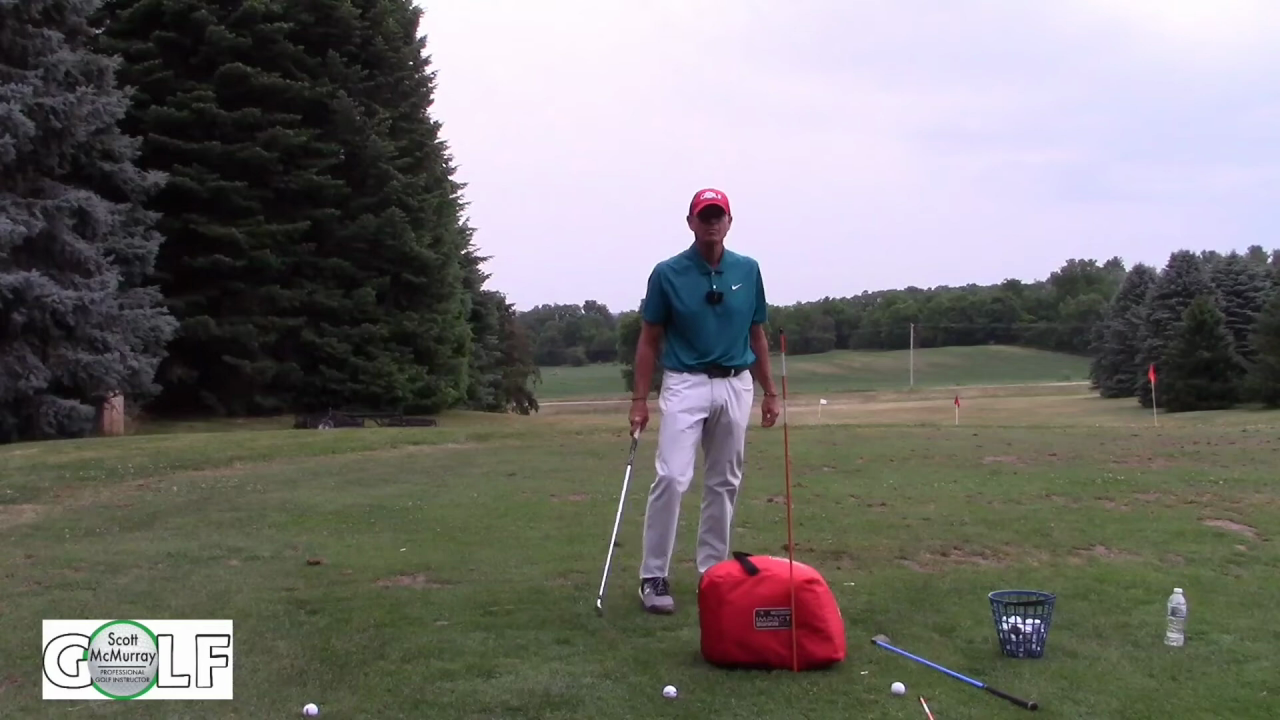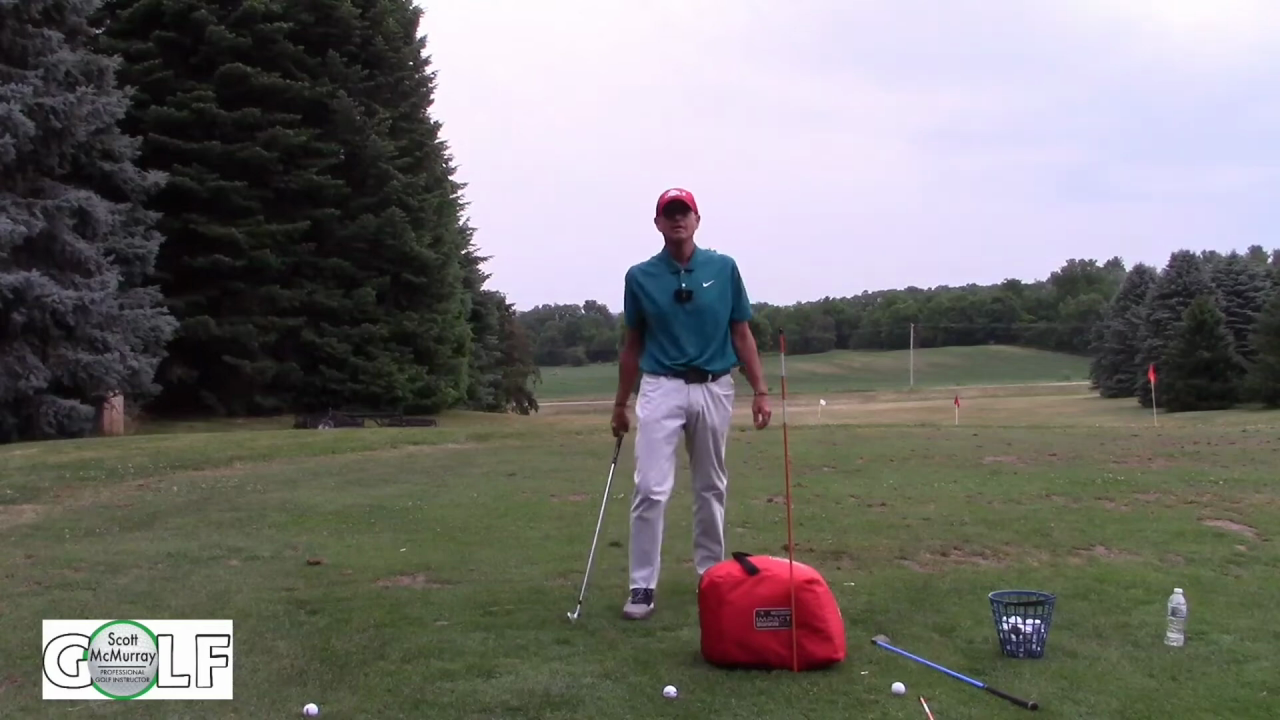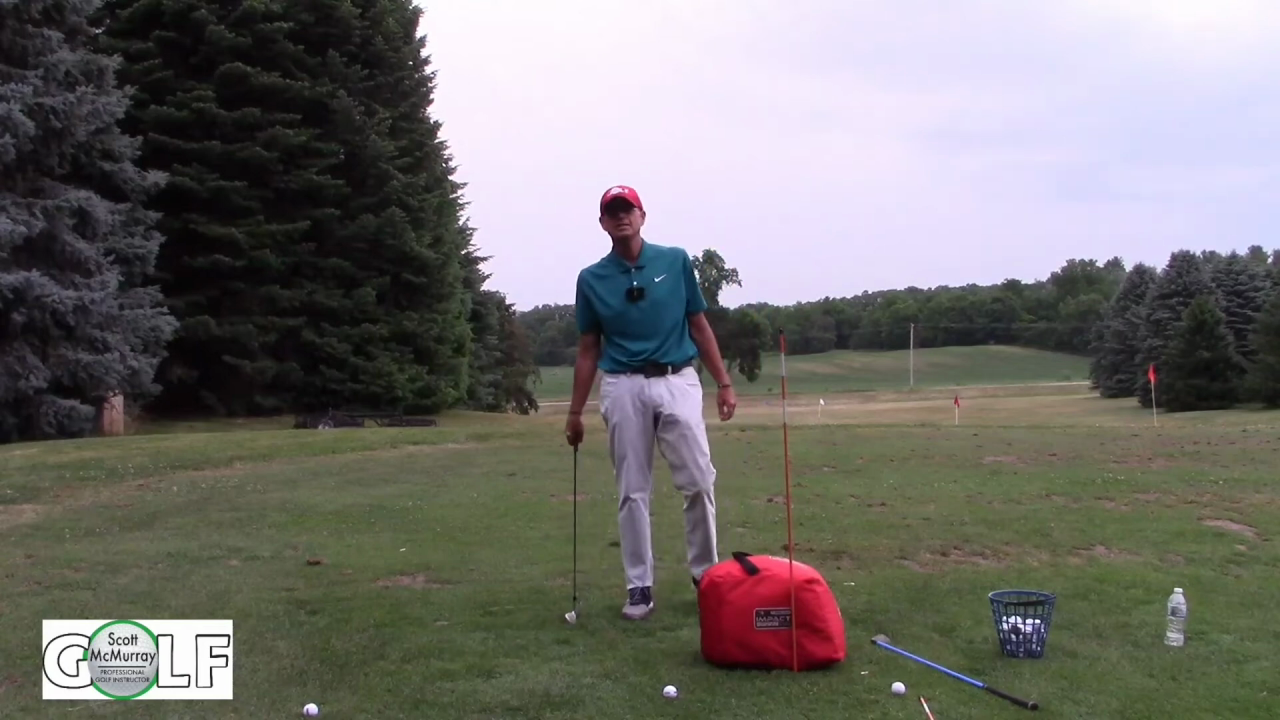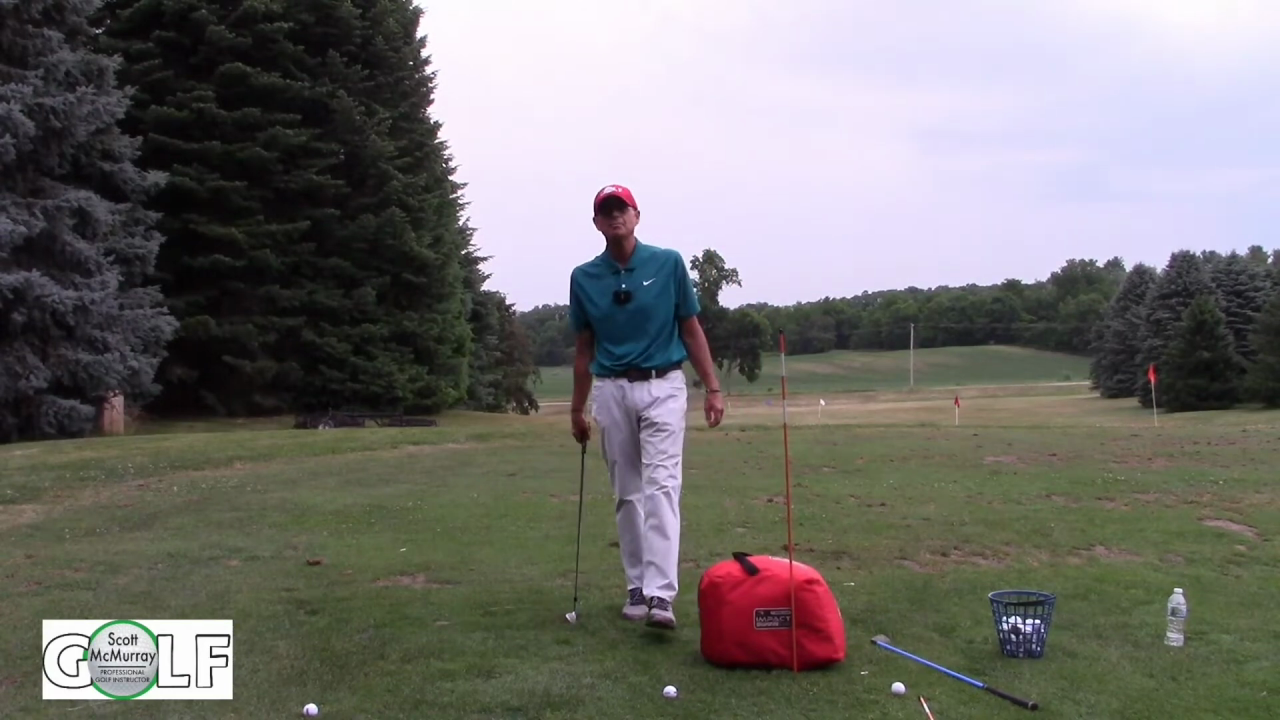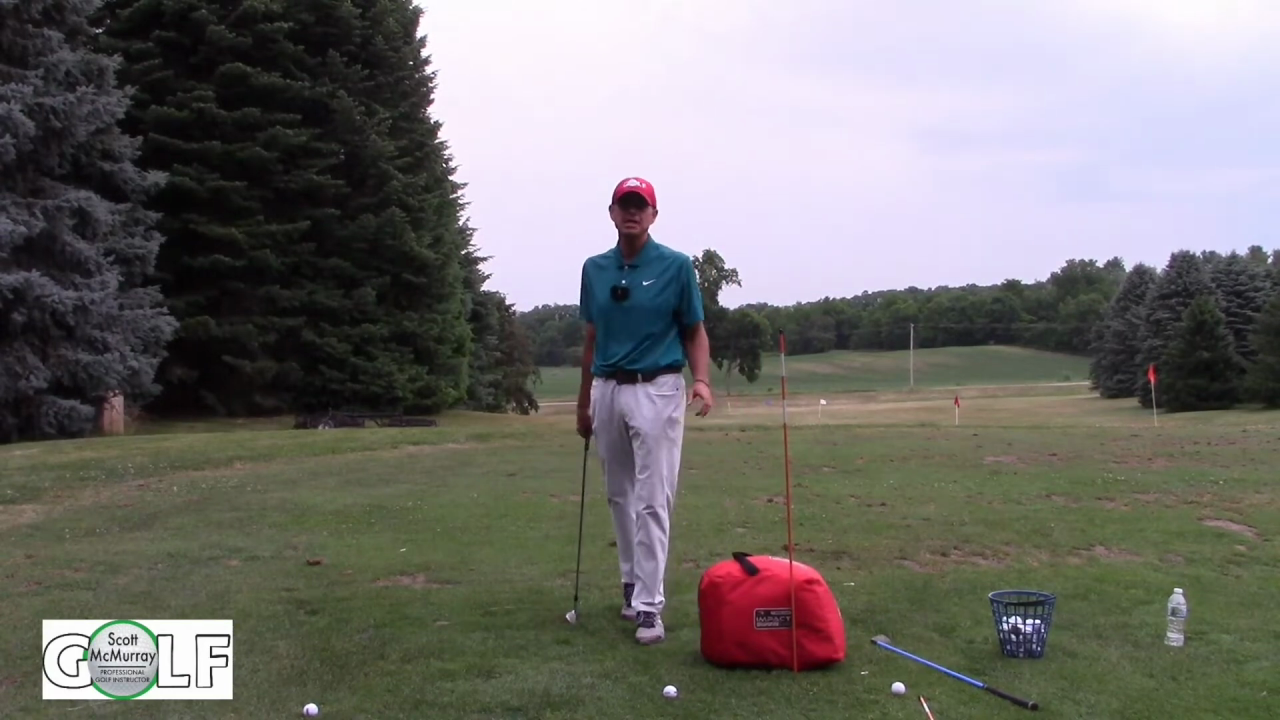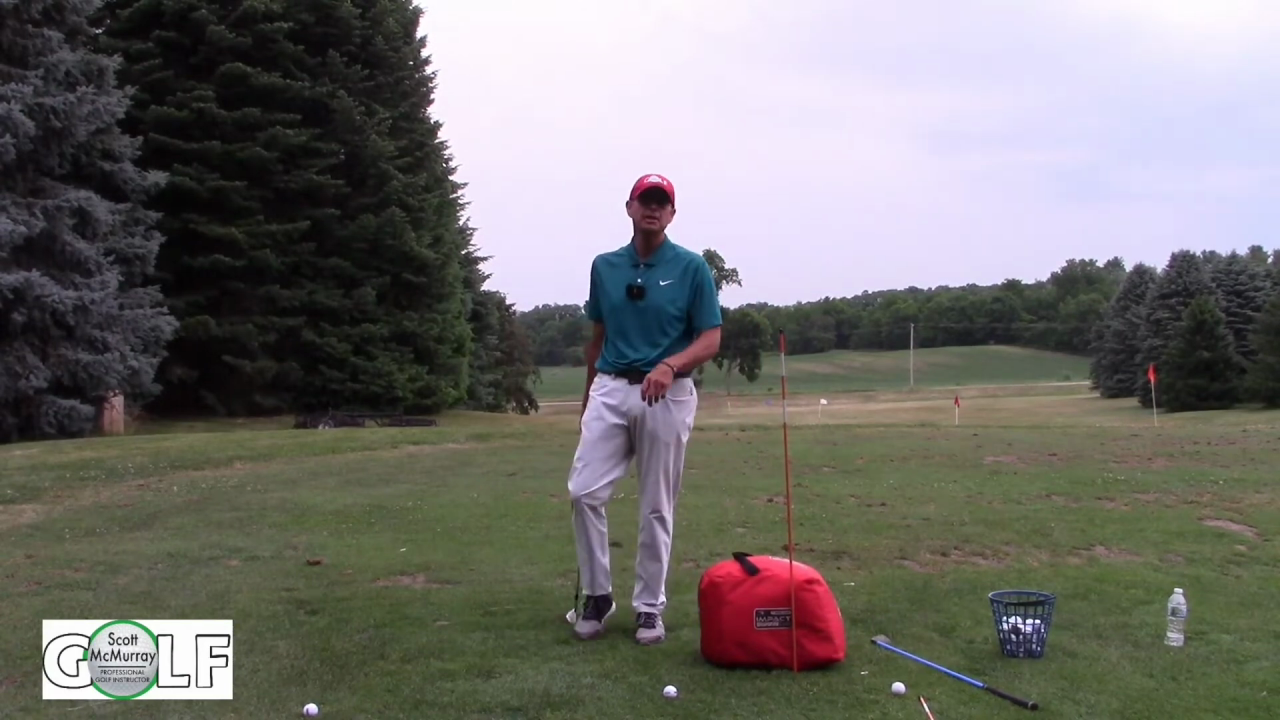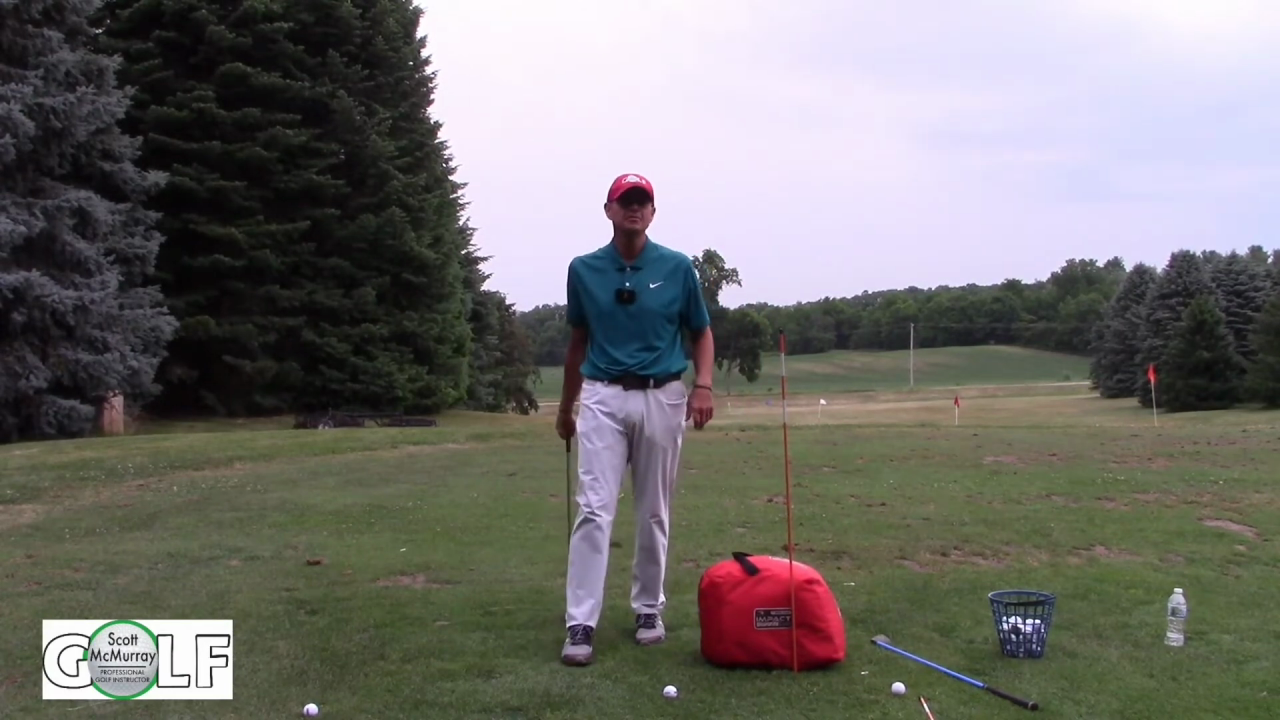
dt=0.5s
person 1, frame 1
left shoulder: (748, 270)
right shoulder: (667, 273)
left elbow: (757, 336)
right elbow: (650, 340)
left wrist: (770, 392)
right wrist: (639, 400)
left hip: (735, 386)
right hip: (685, 384)
left knee: (724, 484)
right knee: (672, 478)
left ankle: (713, 572)
right ankle: (653, 576)
person 1, frame 2
left shoulder: (724, 269)
right shoulder: (640, 276)
left elbow: (742, 334)
right elbow: (633, 344)
left wrist: (760, 391)
right wrist: (621, 403)
left hip: (714, 389)
right hip: (660, 390)
left knee: (711, 489)
right knee: (651, 490)
left ankle: (711, 574)
right ankle: (642, 587)
person 1, frame 3
left shoulder: (676, 261)
right shoulder: (591, 279)
left elbow: (699, 326)
right elbow: (588, 350)
left wrist: (724, 382)
right wrist: (575, 411)
left hip: (678, 382)
right hip: (624, 388)
left knee: (698, 481)
right knee: (632, 492)
left ankle: (705, 572)
right ankle: (639, 585)
person 1, frame 4
left shoulder: (669, 263)
right shoulder: (584, 277)
left elbow: (691, 330)
right elbow: (584, 347)
left wrist: (712, 388)
right wrist: (577, 409)
left hip: (663, 386)
right hip: (610, 391)
left knee: (661, 486)
right knee: (627, 494)
left ankle: (660, 595)
right ankle: (638, 586)
person 1, frame 5
left shoulder: (676, 265)
right shoulder: (593, 268)
left elbow: (695, 333)
left wrist: (701, 381)
right wrist: (584, 401)
left hip: (656, 391)
right hip: (608, 391)
left knee: (651, 502)
right knee: (620, 498)
left ankle: (648, 606)
right ankle: (632, 582)
person 1, frame 6
left shoulder: (692, 267)
right shoulder: (604, 266)
left elbow: (709, 337)
left wrist: (670, 367)
right wrist: (587, 397)
left hip: (668, 397)
right hip: (611, 391)
left knee: (656, 508)
right knee: (585, 492)
left ankle: (649, 607)
right ankle: (598, 595)
person 1, frame 7
left shoulder: (678, 267)
right shoulder: (583, 269)
left elbow: (701, 332)
left wrist: (702, 385)
right wrist: (565, 406)
left hip: (661, 398)
right hip: (601, 398)
left knee: (653, 513)
right knee: (593, 511)
left ankle: (648, 608)
right ankle: (581, 624)
